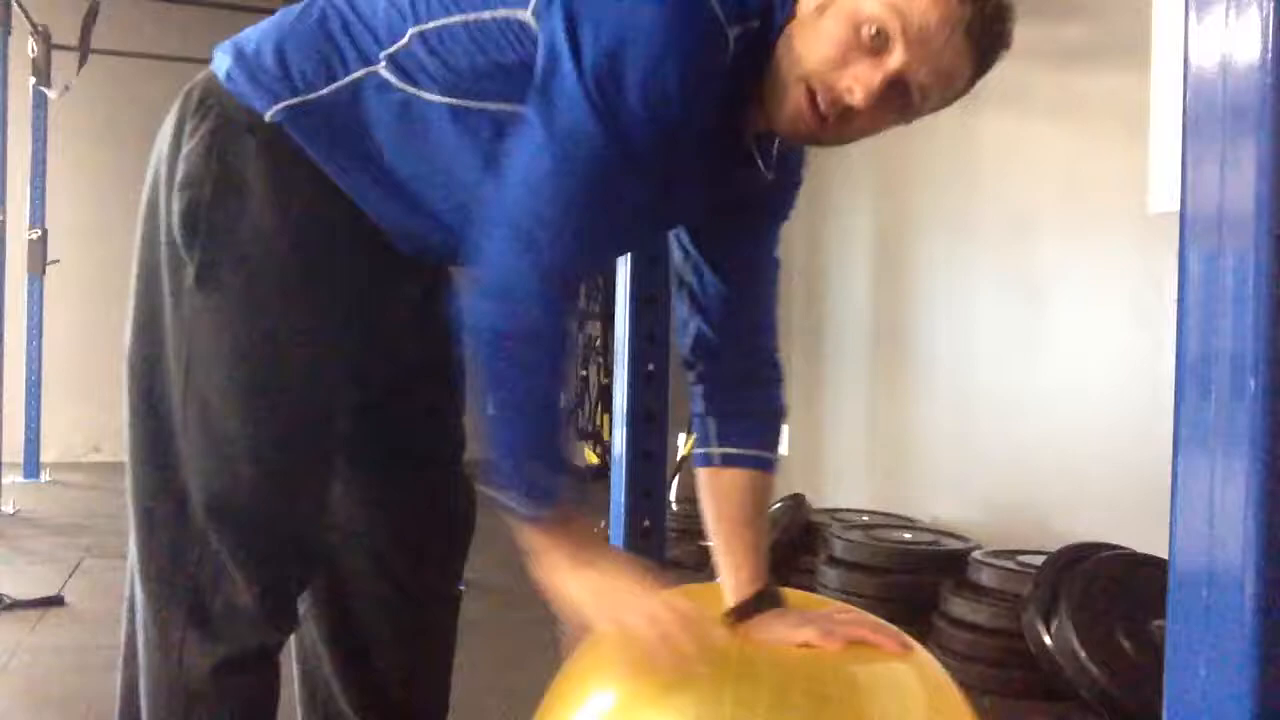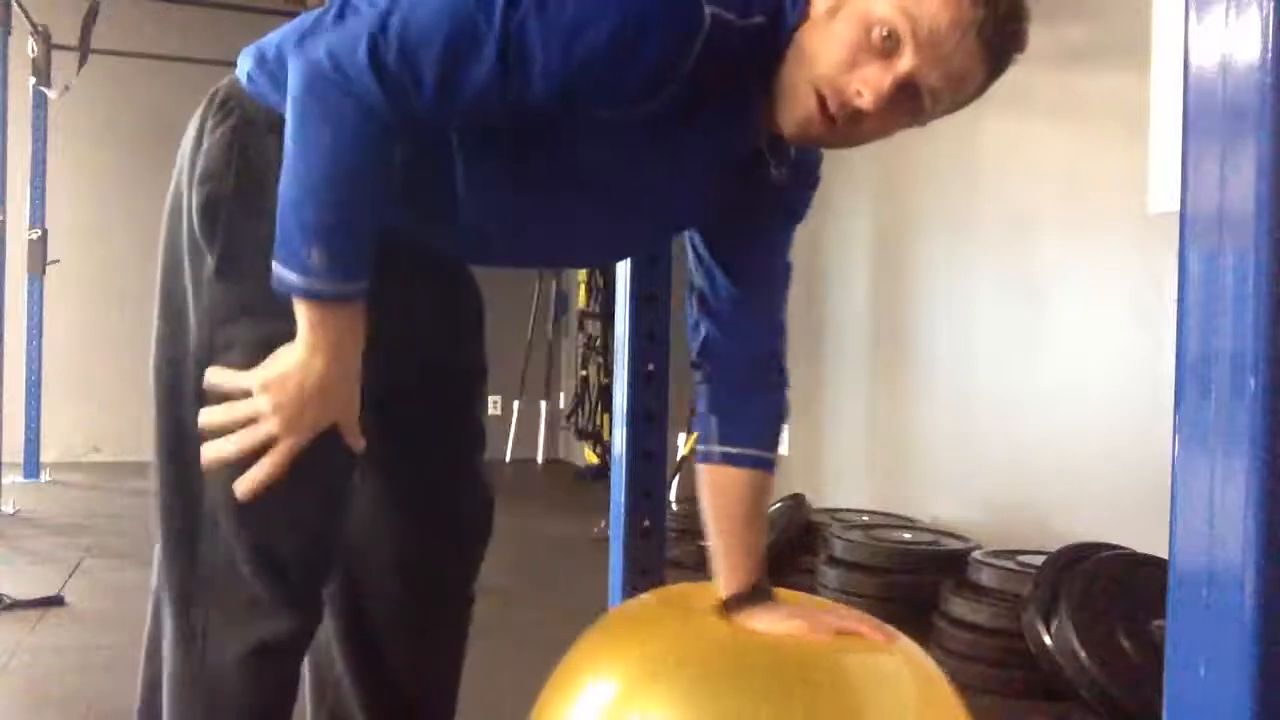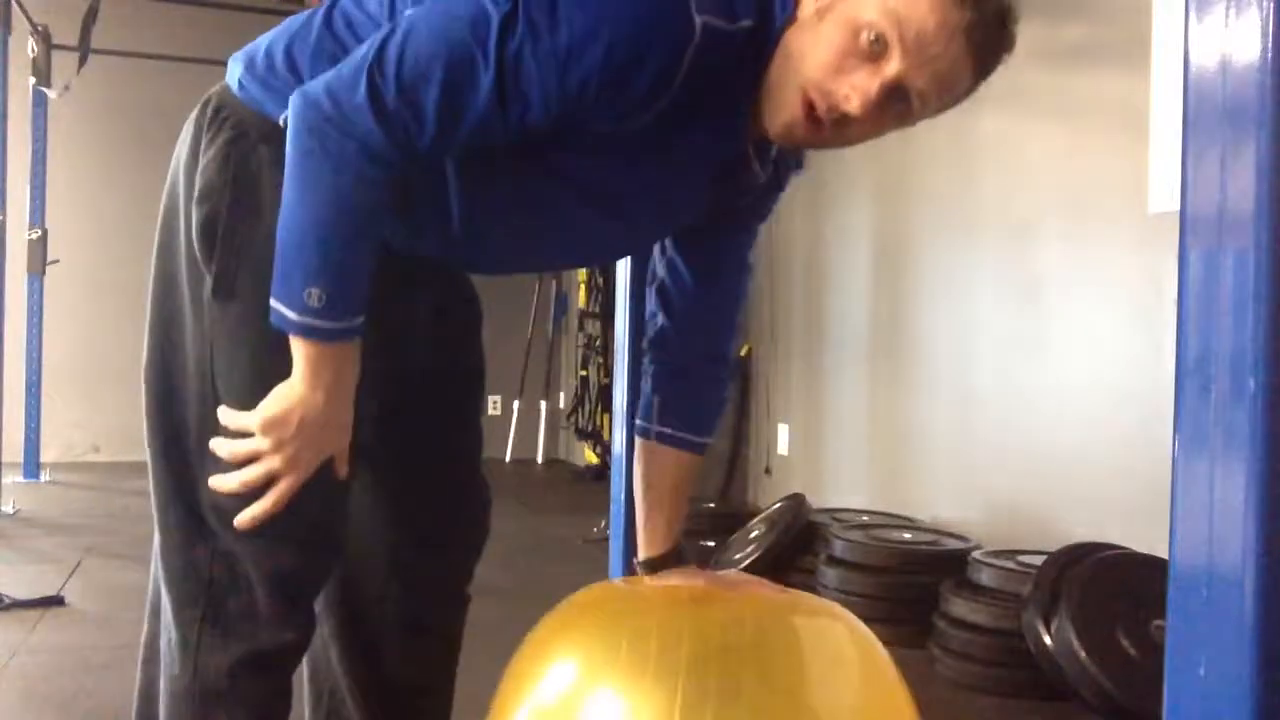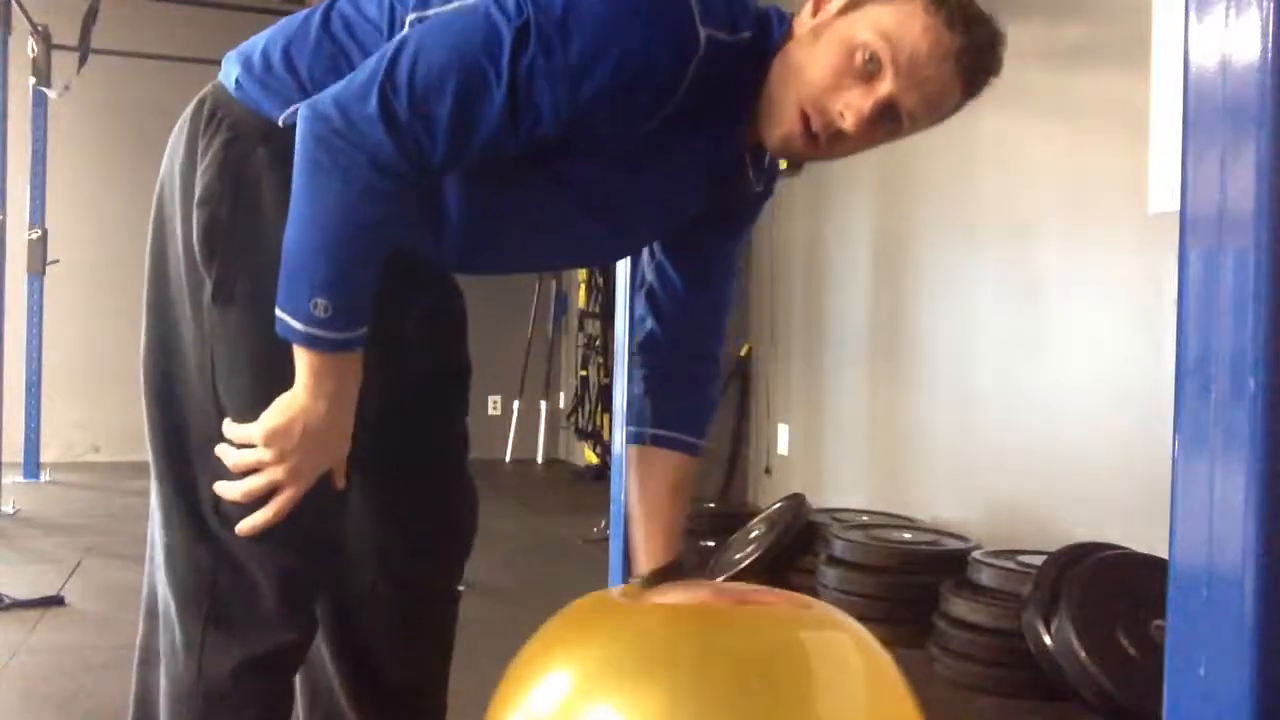
dt=0.3s
person 1, frame 1
left shoulder: (761, 162)
left elbow: (732, 360)
right elbow: (516, 292)
left wrist: (751, 600)
right wrist: (560, 544)
left hip: (389, 229)
right hip: (260, 155)
left knee: (396, 553)
right knee: (235, 557)
person 1, frame 2
left shoulder: (774, 168)
left elbow: (739, 358)
right elbow: (348, 76)
left wrist: (744, 594)
right wrist: (328, 345)
left hip: (407, 236)
right hip: (281, 156)
left knee: (423, 546)
right knee: (256, 554)
person 1, frame 3
left shoulder: (752, 164)
left elbow: (687, 351)
right elbow: (345, 119)
left wrist: (656, 567)
right wrist: (324, 381)
left hip: (403, 244)
right hip: (275, 157)
left knee: (422, 544)
right knee: (255, 558)
person 1, frame 4
left shoulder: (738, 170)
left elbow: (677, 355)
right elbow: (357, 131)
left wrist: (655, 576)
right wrist: (325, 391)
left hip: (393, 241)
right hip: (269, 160)
left knee: (413, 544)
right knee: (253, 560)
